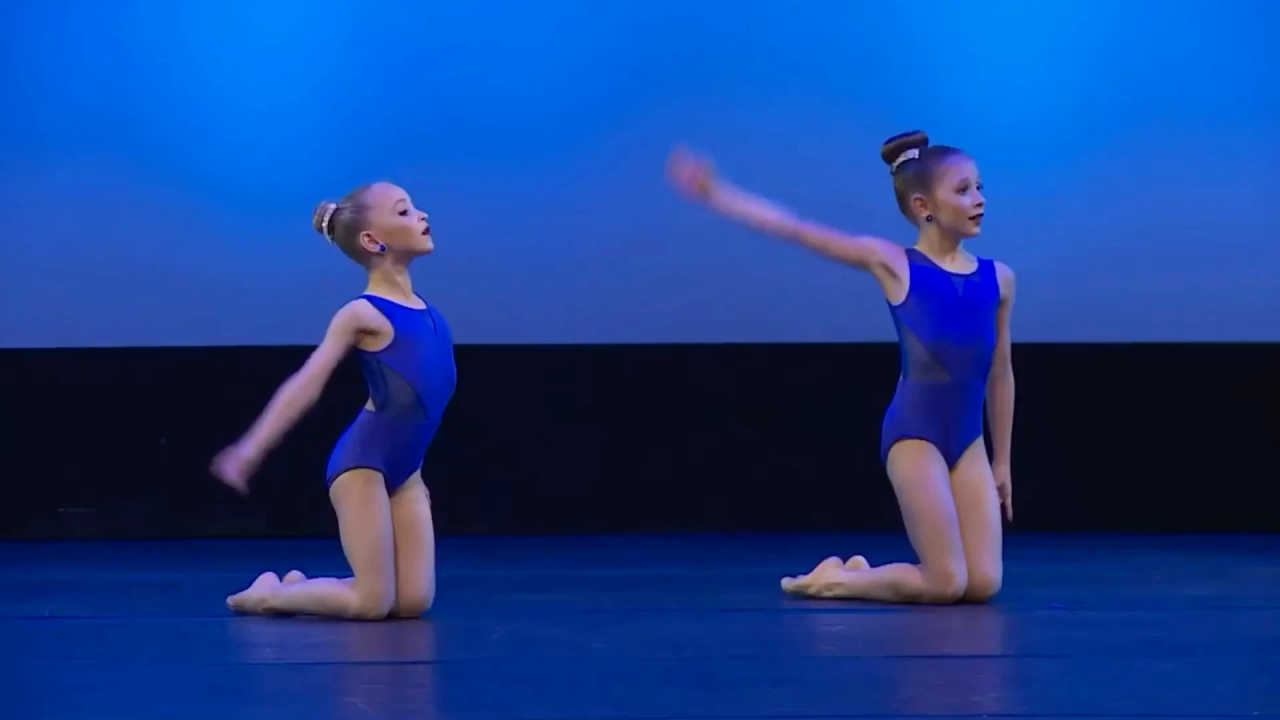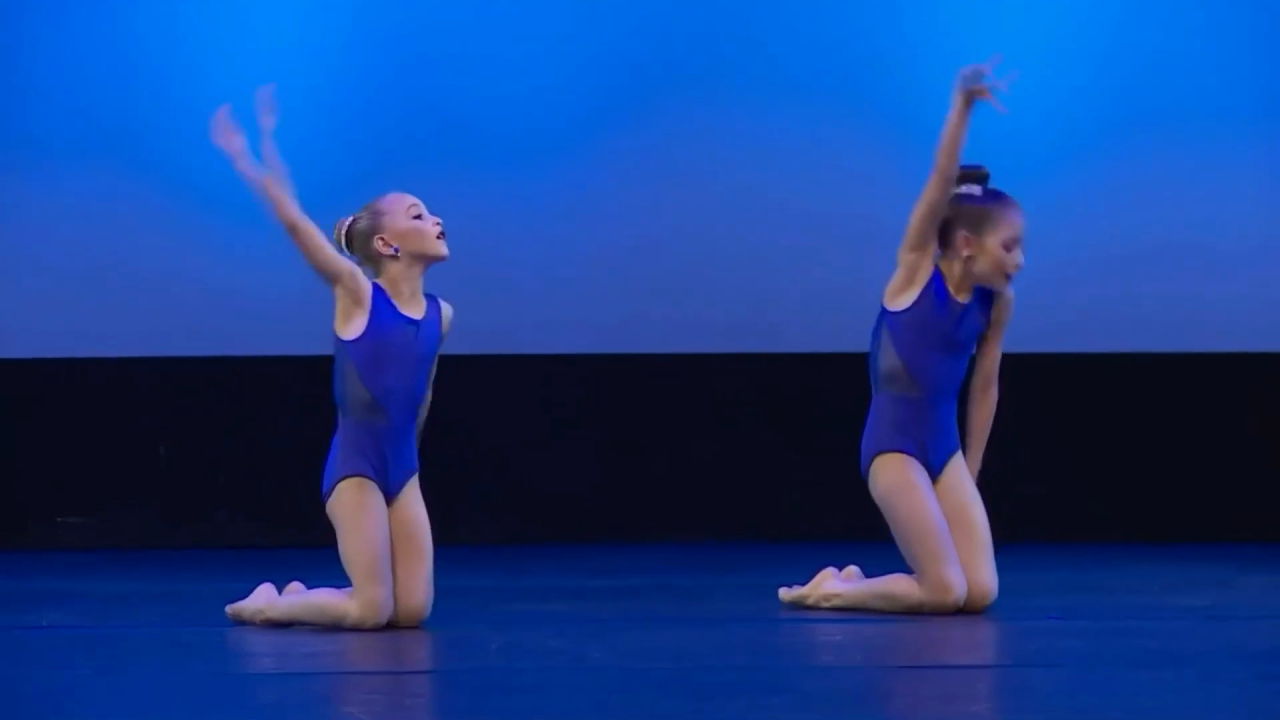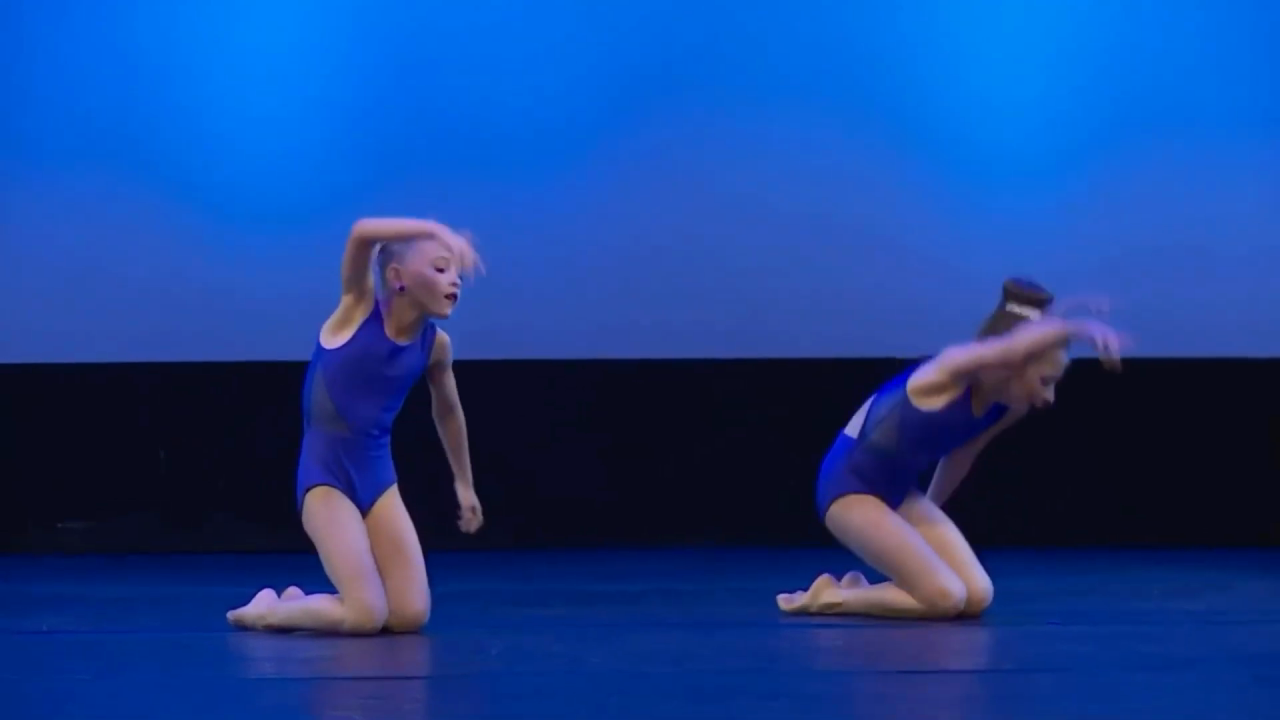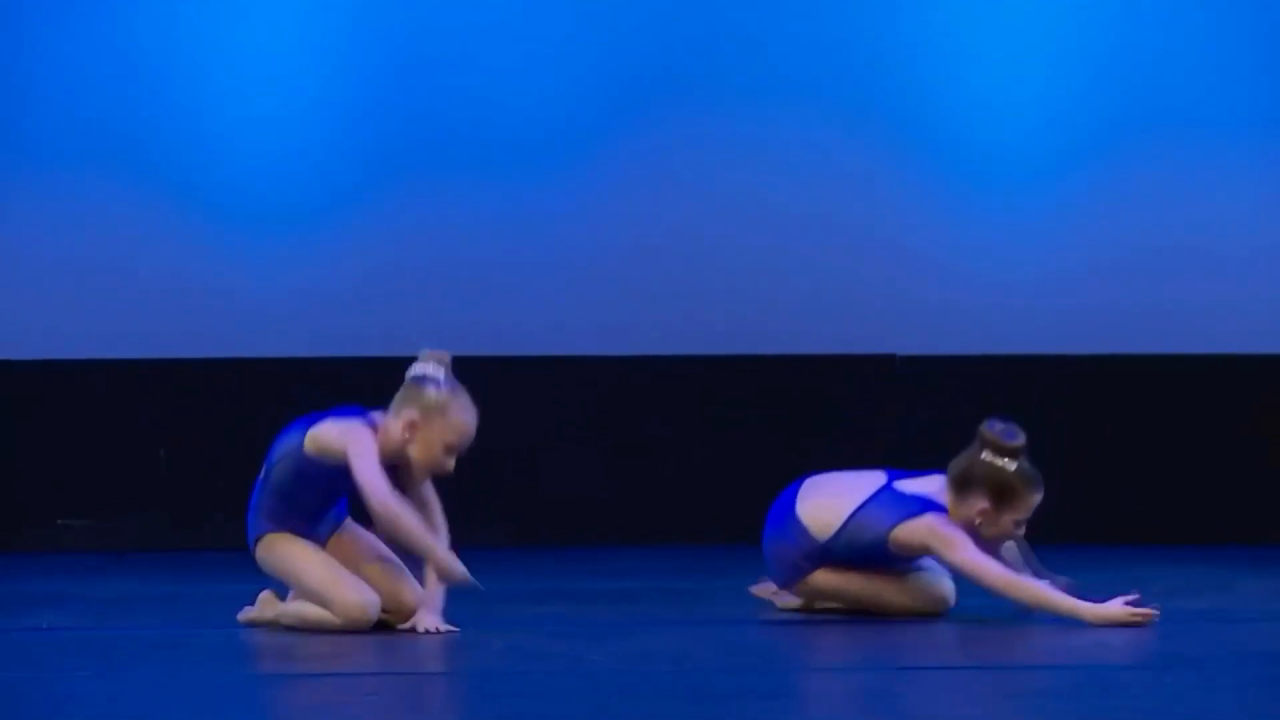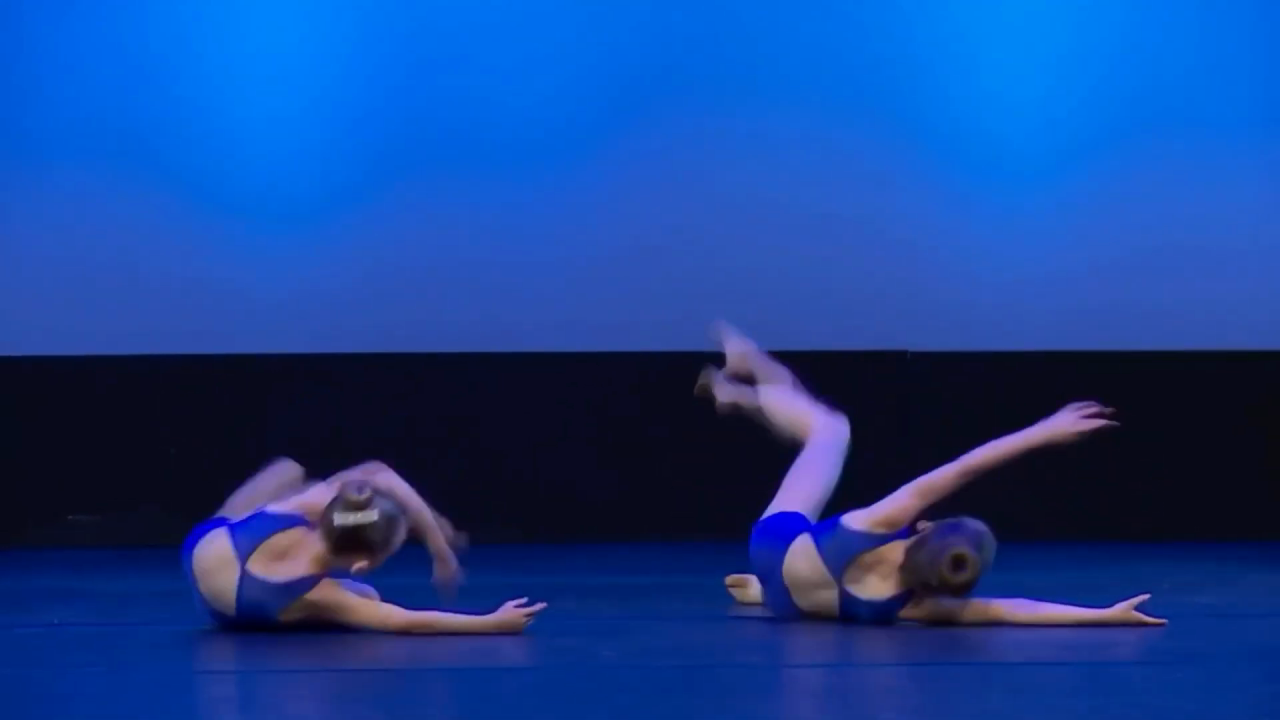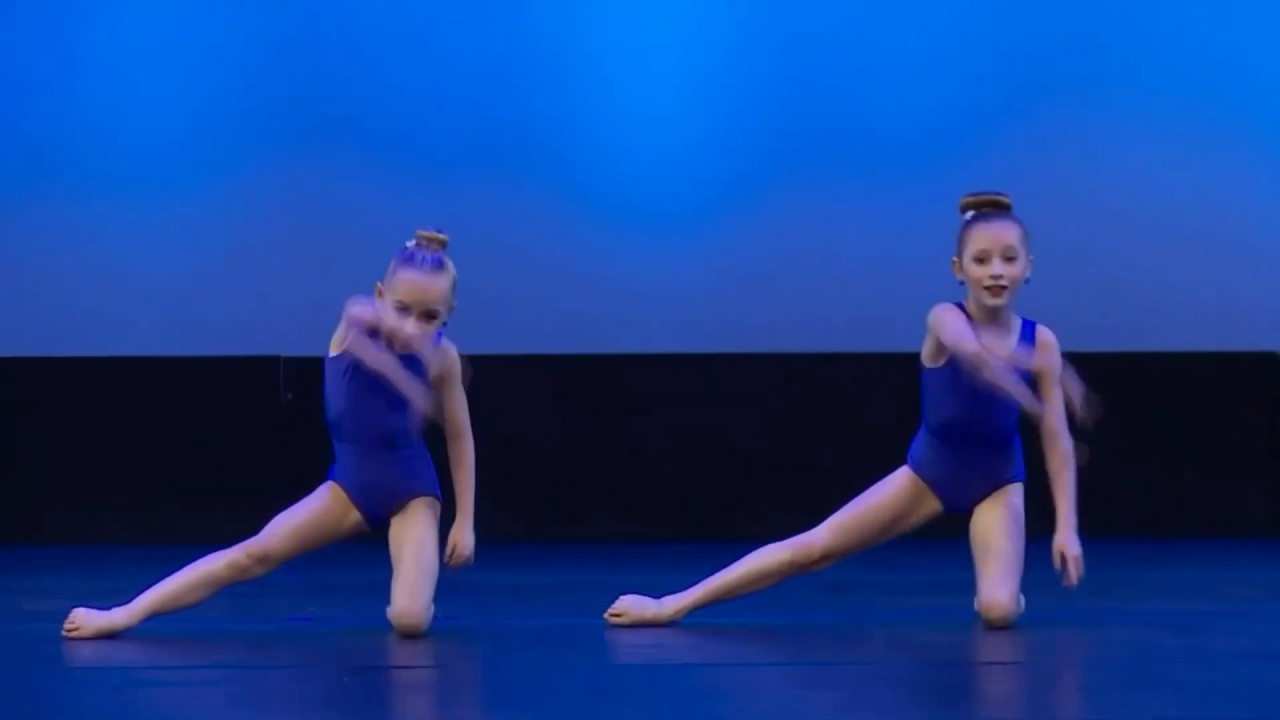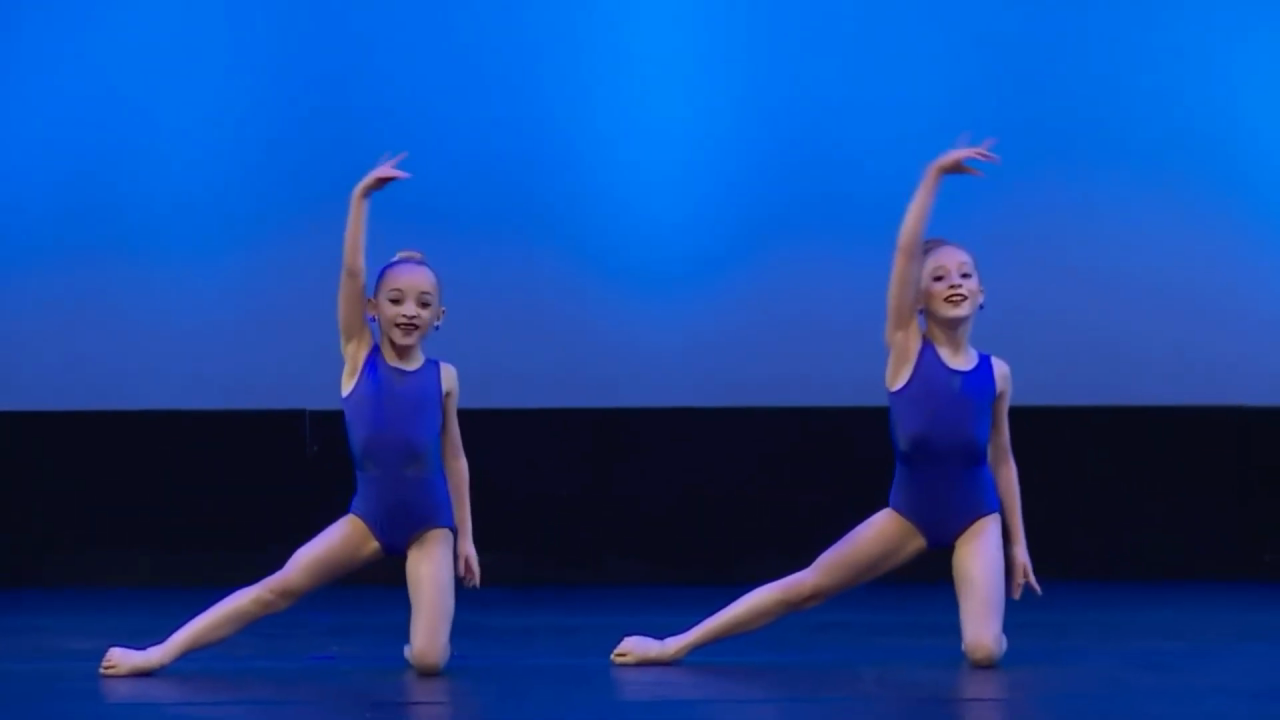
dt=0.7s
person 1, frame 1
left shoulder: (997, 278)
right shoulder: (893, 261)
left elbow: (1000, 374)
right elbow: (803, 232)
left wrist: (1002, 461)
right wrist: (718, 193)
left hip: (968, 441)
right hip: (914, 433)
left knee: (985, 584)
right knee: (950, 584)
left ankle: (863, 573)
right ankle: (836, 579)
person 1, frame 2
left shoulder: (998, 302)
right shoulder: (916, 270)
left elbow: (985, 388)
right elbow: (940, 182)
left wrist: (972, 469)
right wrist: (962, 104)
left hip: (945, 448)
right hip: (893, 445)
left knee: (981, 593)
right knee: (946, 592)
left ankle: (856, 582)
right ankle: (832, 590)
person 1, frame 3
left shoulder: (1007, 407)
right shoulder: (955, 368)
right elbow: (1024, 341)
left wrist: (926, 516)
left hip: (898, 492)
right hip: (846, 486)
left knee: (977, 596)
right knee: (947, 597)
left ankle: (860, 588)
right ankle: (830, 597)
person 1, frame 4
left shoulder: (952, 493)
right shoulder: (934, 528)
left elbow: (999, 542)
right elbow: (1008, 584)
left wrist: (1038, 577)
right wrist: (1094, 612)
right hip: (792, 551)
left knee: (937, 584)
right knee: (936, 598)
left ankle: (812, 587)
right ankle: (809, 594)
person 1, frame 5
left shoulder: (871, 532)
right shoulder: (908, 609)
left elbow: (950, 475)
right elbow: (1006, 611)
left wrist: (1039, 433)
right wrist: (1102, 616)
left hip: (780, 537)
left knee: (831, 429)
left ankle: (738, 394)
person 1, frame 6
left shoulder: (1041, 340)
right shoulder: (944, 319)
left elbow: (1057, 439)
right elbow: (972, 350)
left wrist: (1066, 526)
right wrist: (1043, 381)
left hip: (998, 483)
right hip: (928, 471)
left knee: (1000, 610)
right knee: (813, 547)
left ankle: (1004, 588)
right ankle: (672, 604)
person 1, frame 7
left shoulder: (996, 372)
right shoulder: (905, 349)
left elbow: (1002, 459)
right elbow: (905, 252)
left wrist: (1018, 542)
right wrist: (932, 176)
left hip: (977, 517)
right hip: (908, 513)
left knee: (985, 651)
right knee: (806, 586)
left ankle: (984, 625)
right ankle: (675, 645)
person 2, frame 1
left shoulder: (423, 308)
right shoulder: (364, 313)
right elbow: (306, 383)
right wrist: (251, 451)
left hip: (405, 467)
right hip: (363, 461)
left knee: (415, 601)
right knee: (372, 604)
left ankle: (300, 585)
right ankle: (265, 592)
person 2, frame 2
left shoulder: (440, 315)
right shoulder: (355, 293)
right elbow: (294, 219)
right wrist: (249, 148)
left hip: (403, 471)
right hip: (354, 468)
left knee: (413, 610)
right knee: (371, 612)
left ankle: (300, 595)
right ankle: (267, 603)
person 2, frame 3
left shoulder: (435, 345)
right shoulder: (358, 309)
left elbow: (448, 413)
right elbow: (362, 232)
left wrist: (464, 484)
right wrist: (437, 231)
left hip: (378, 477)
right hip: (325, 475)
left knee: (411, 615)
right knee: (367, 617)
left ankle: (300, 603)
right ankle: (266, 610)
person 2, frame 4
left shoulder: (410, 449)
right shoulder: (355, 436)
left elbow: (435, 523)
right elbow: (383, 505)
left wrist: (432, 604)
right wrist: (441, 560)
left hip: (327, 521)
right hip: (278, 530)
left knee: (409, 607)
right knee: (361, 610)
left ankle: (309, 598)
right ankle: (272, 609)
person 2, frame 5
left shoulder: (308, 513)
right shoulder: (316, 595)
left elbow: (378, 474)
right elbow: (408, 621)
left wrist: (436, 538)
right wrist: (492, 621)
right knee: (368, 600)
person 2, frame 6
left shoulder: (443, 356)
right shoulder: (359, 321)
left elbow: (461, 441)
right elbow: (359, 314)
left wrist: (464, 521)
left hip: (412, 492)
right hip: (349, 485)
left knee: (410, 619)
right knee: (254, 554)
left ankle: (416, 597)
right ankle: (125, 614)
person 2, frame 7
left shoulder: (444, 376)
right shoulder: (358, 357)
left elbow: (454, 458)
right elbow: (351, 276)
left wrist: (466, 536)
right wrist: (360, 198)
left hip: (431, 525)
right hip: (368, 517)
left knee: (429, 659)
right knee: (279, 587)
left ankle: (422, 636)
right ankle: (160, 653)
